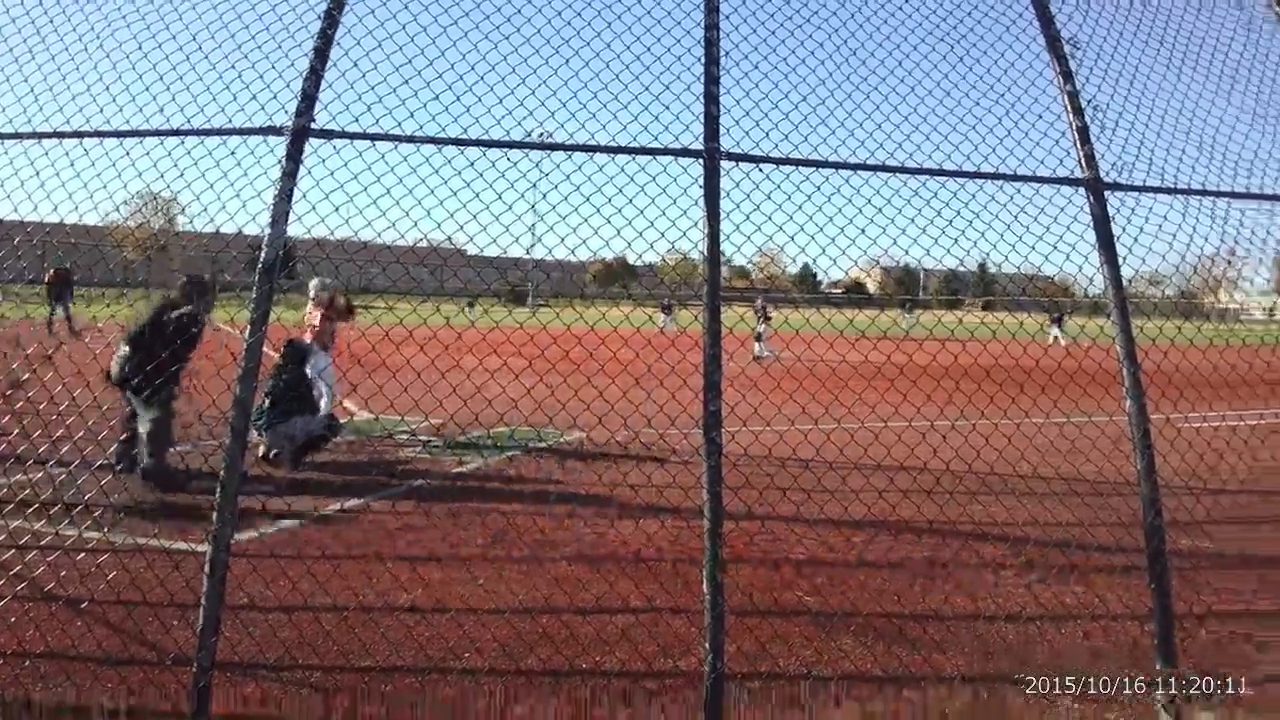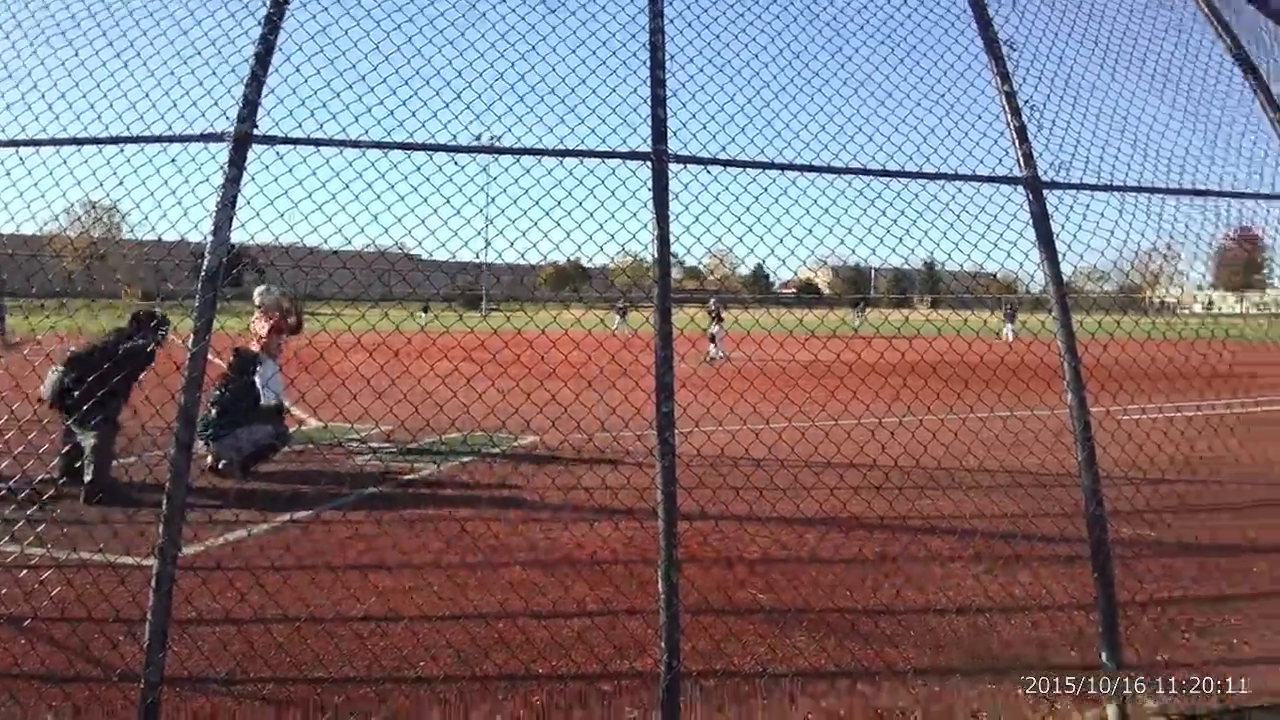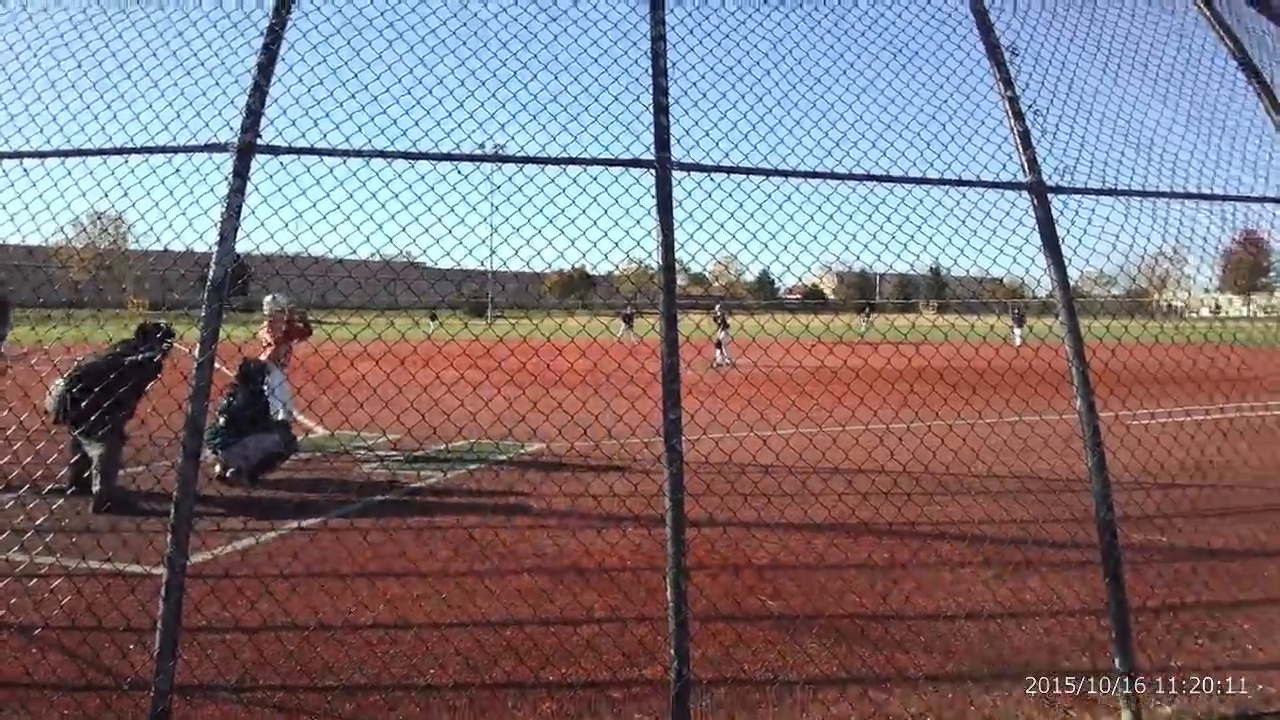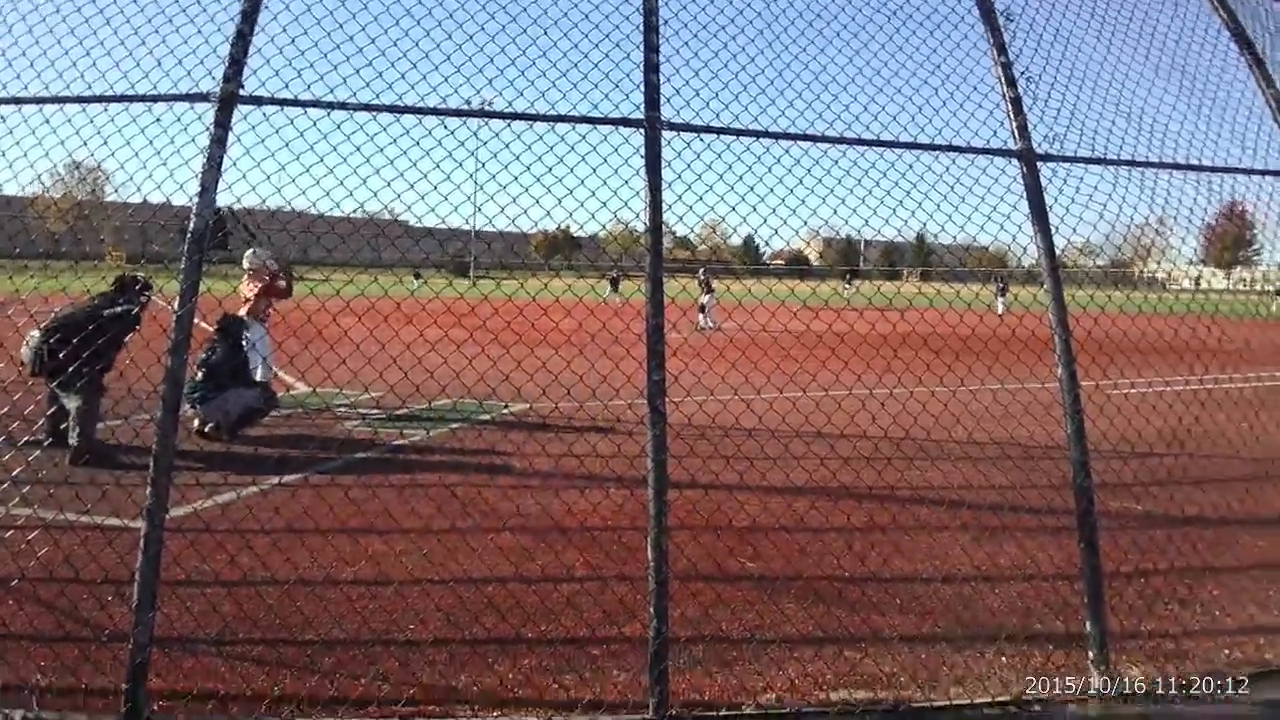
dt=0.4s
person 1, frame 1
left shoulder: (170, 307)
right shoulder: (189, 316)
right elbow: (178, 353)
right wrist: (170, 384)
left hip: (127, 362)
right hip: (140, 366)
left knee: (136, 413)
right knee: (156, 417)
left ankle: (125, 459)
right ankle: (152, 469)
person 1, frame 2
left shoulder: (120, 336)
right shoulder: (142, 348)
left hip: (62, 382)
right hip: (71, 387)
left knee: (79, 427)
right knee: (100, 433)
left ankle: (68, 472)
right ankle: (95, 488)
person 1, frame 3
left shoulder: (126, 349)
right shoulder: (147, 361)
left hip: (64, 393)
right hip: (75, 399)
left knee: (87, 436)
right knee: (106, 444)
left ankle: (76, 481)
right ankle: (103, 498)
person 1, frame 4
left shoulder: (102, 301)
right shoulder: (126, 314)
left hip: (39, 345)
right hip: (51, 350)
left knee: (62, 388)
right knee: (84, 396)
left ankle: (53, 434)
right ankle: (81, 449)
